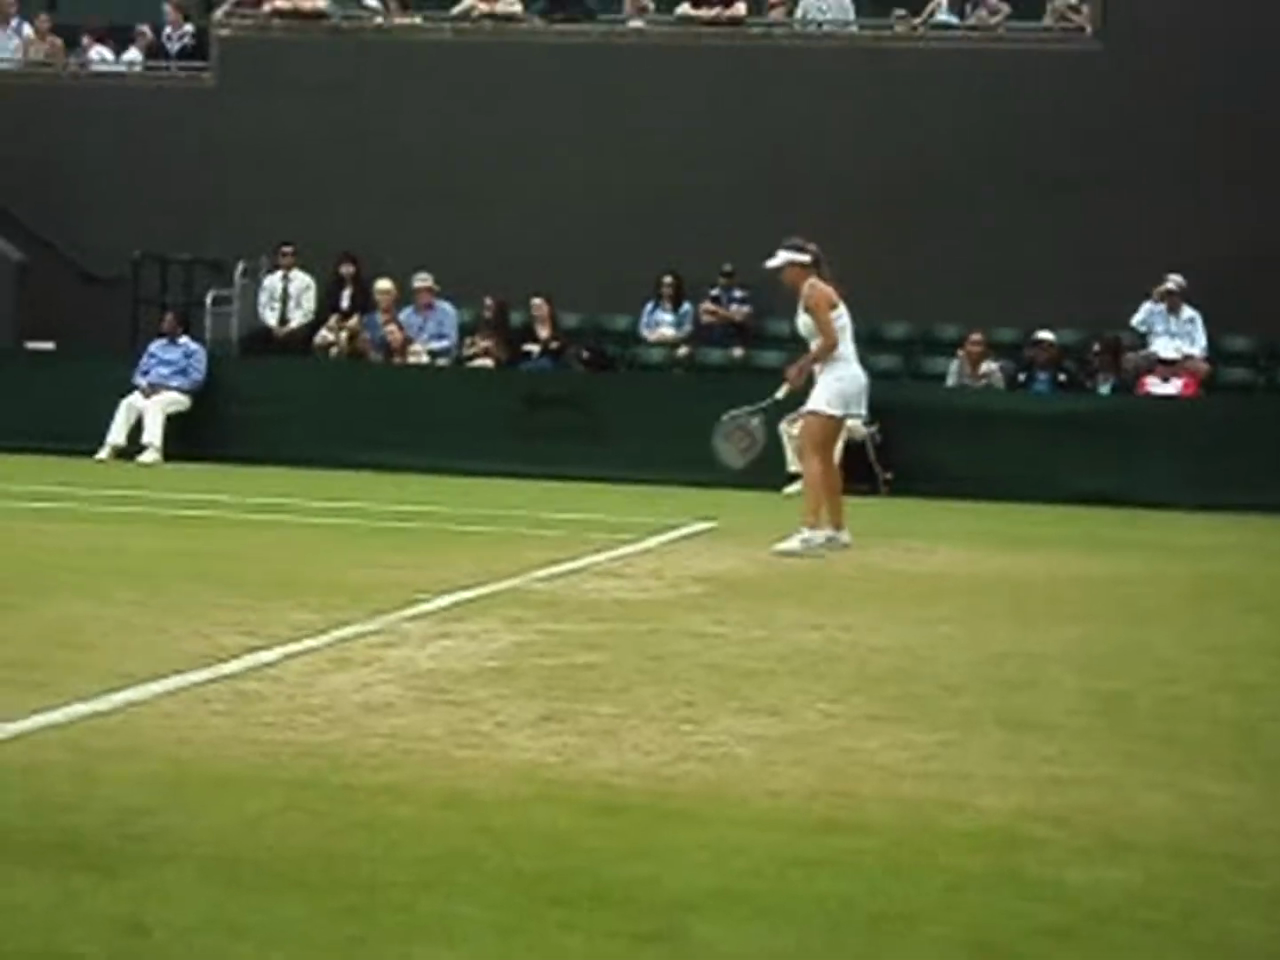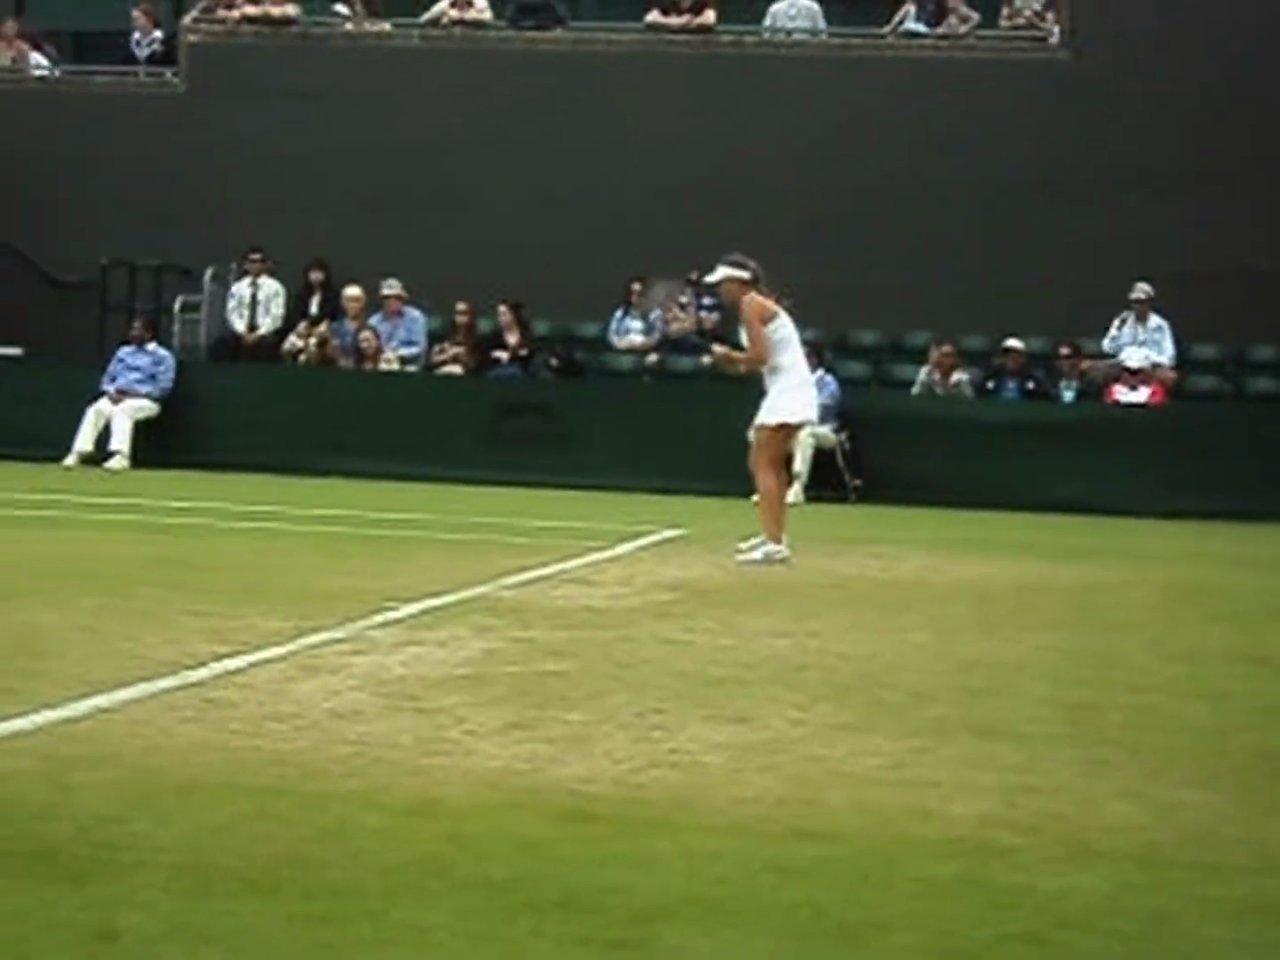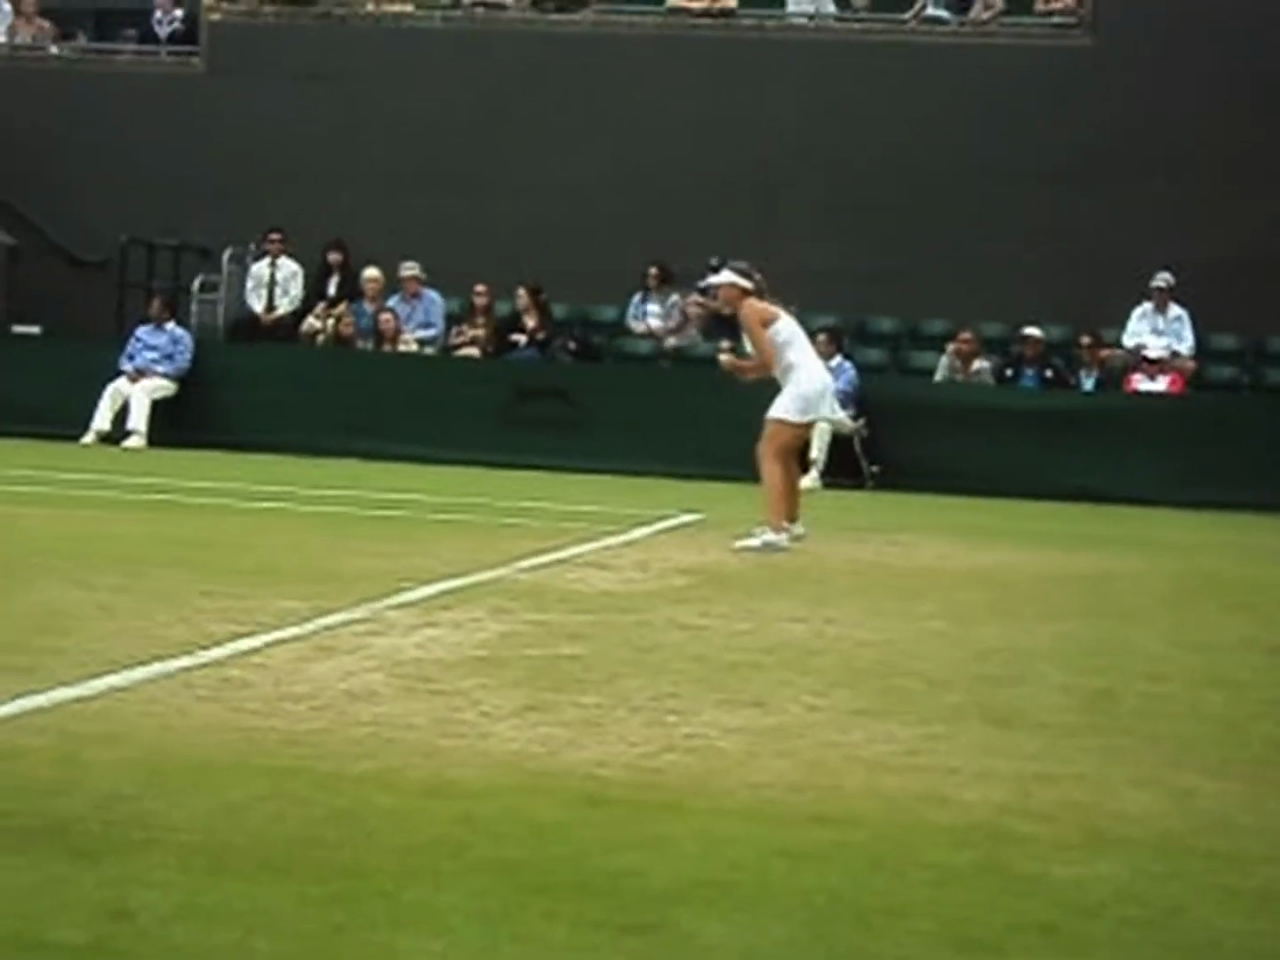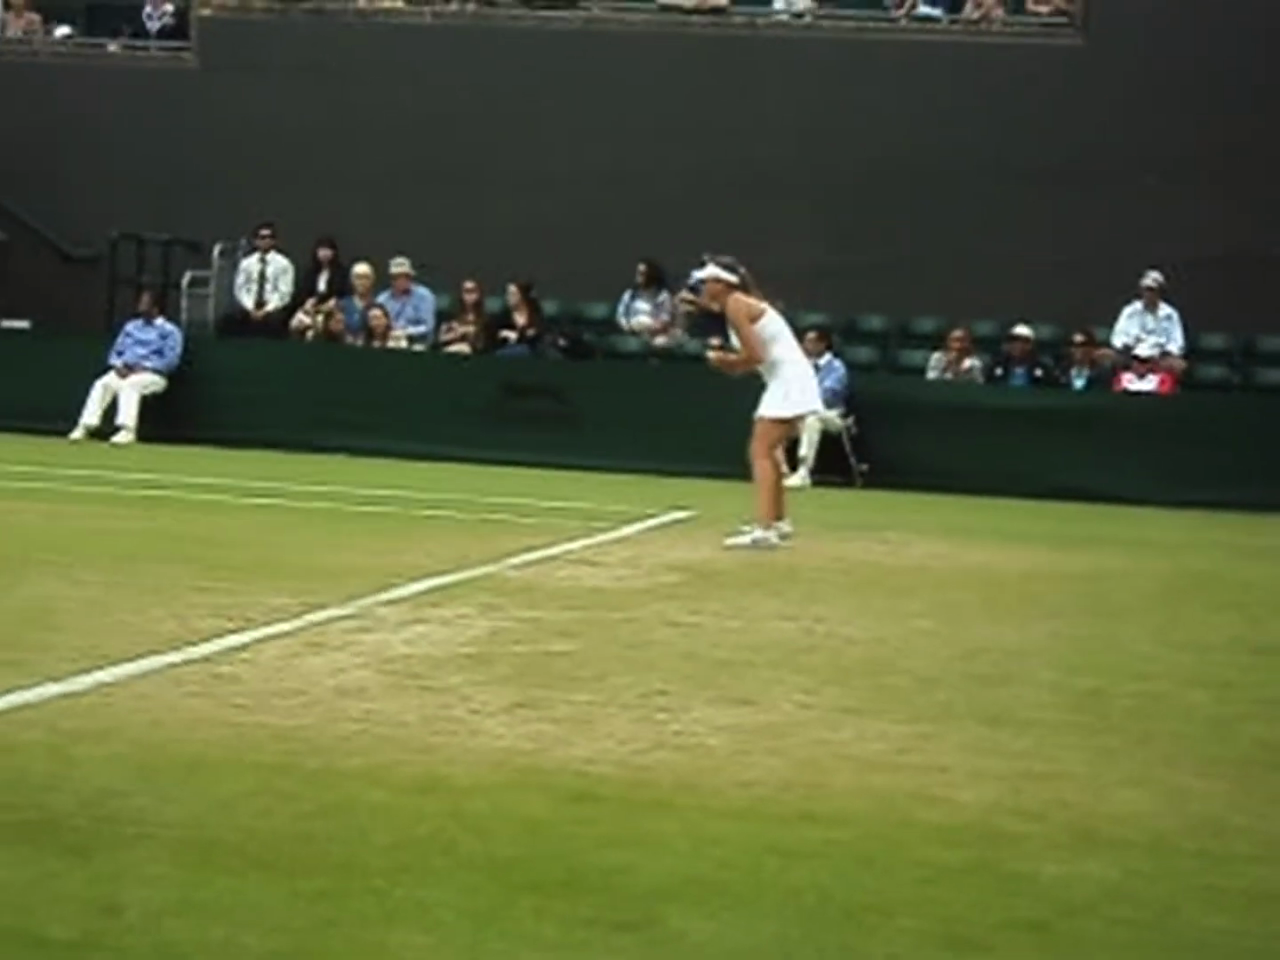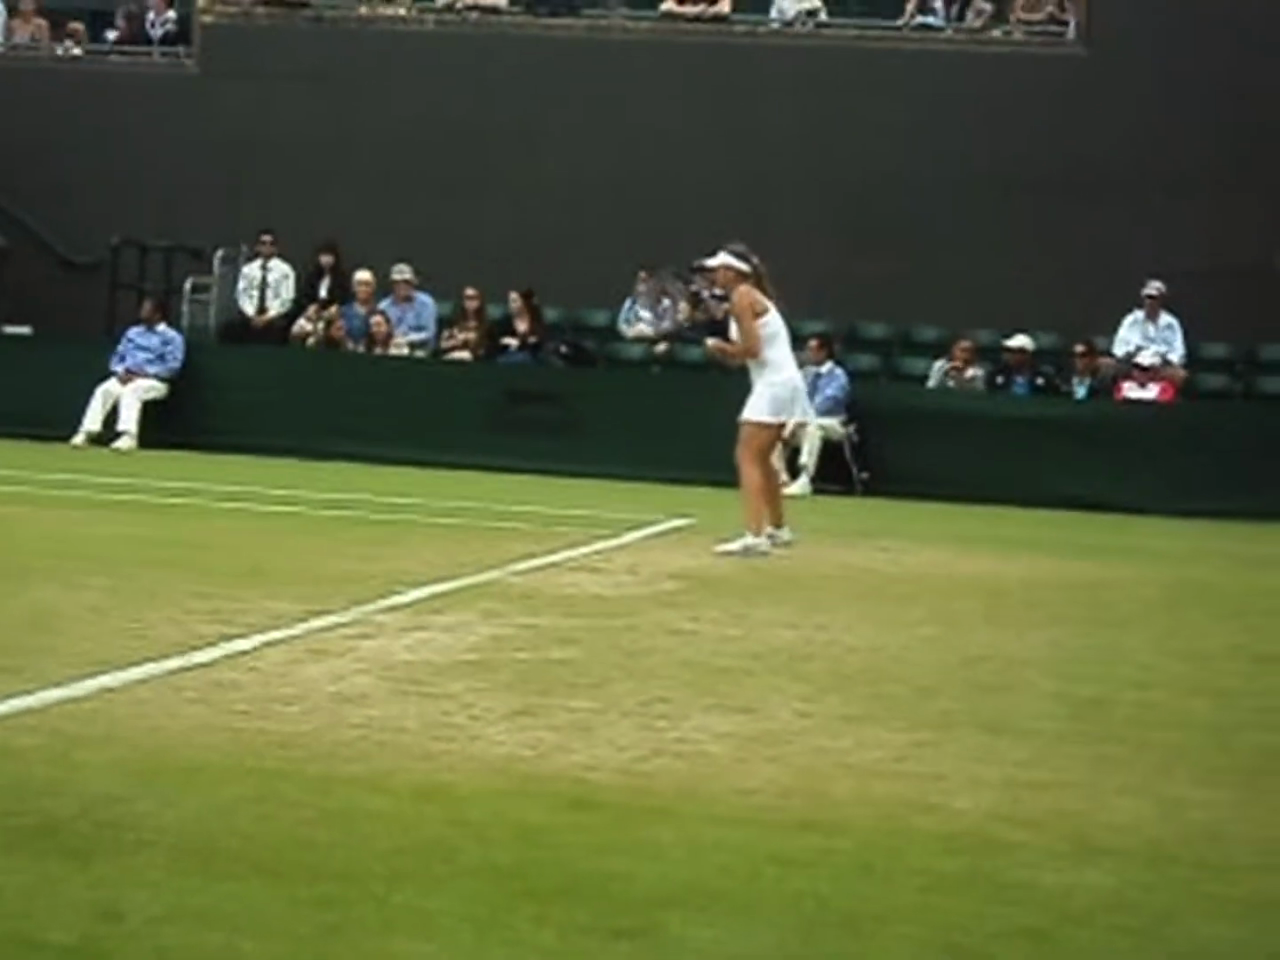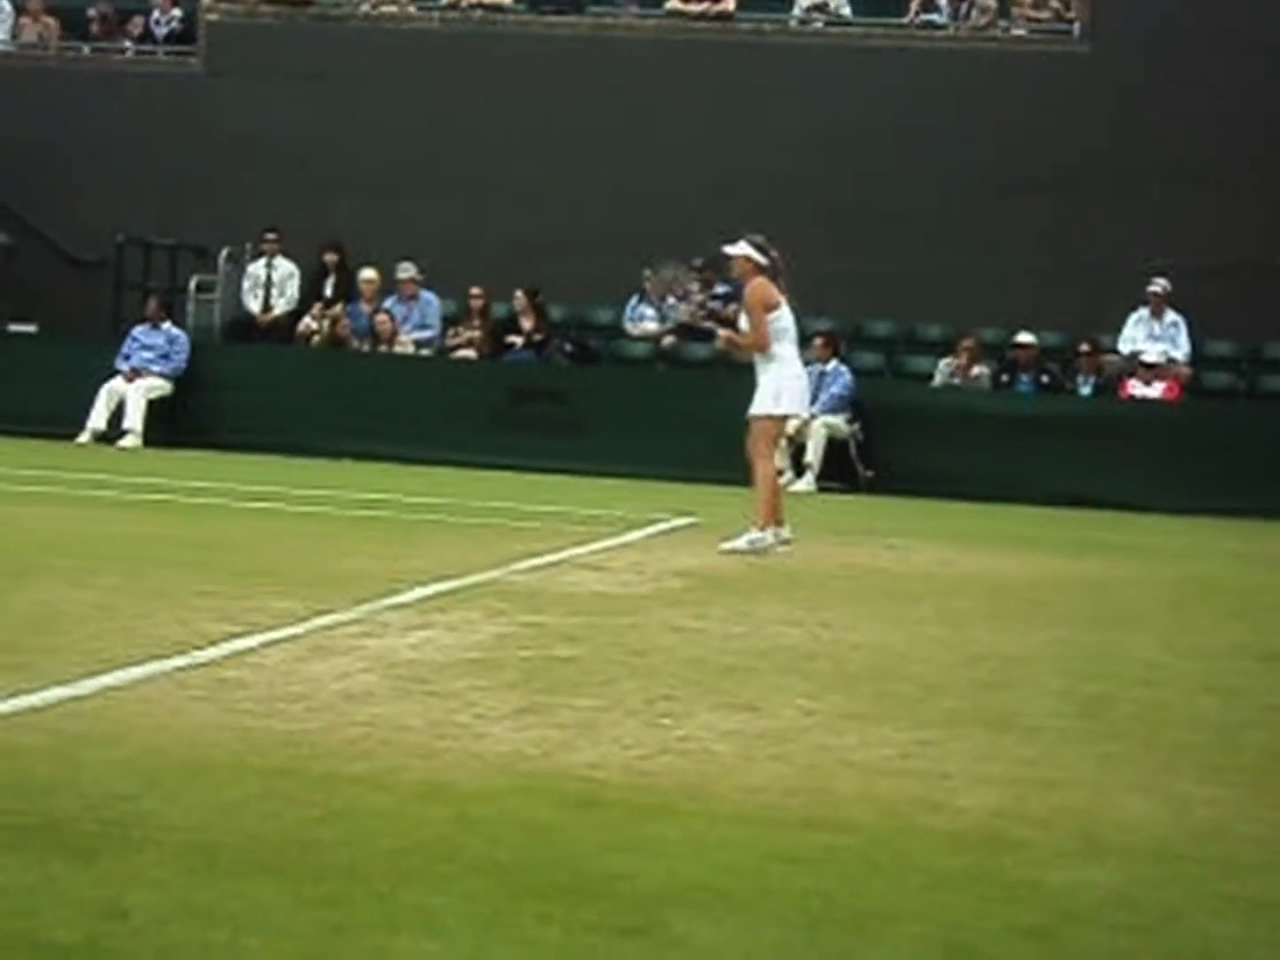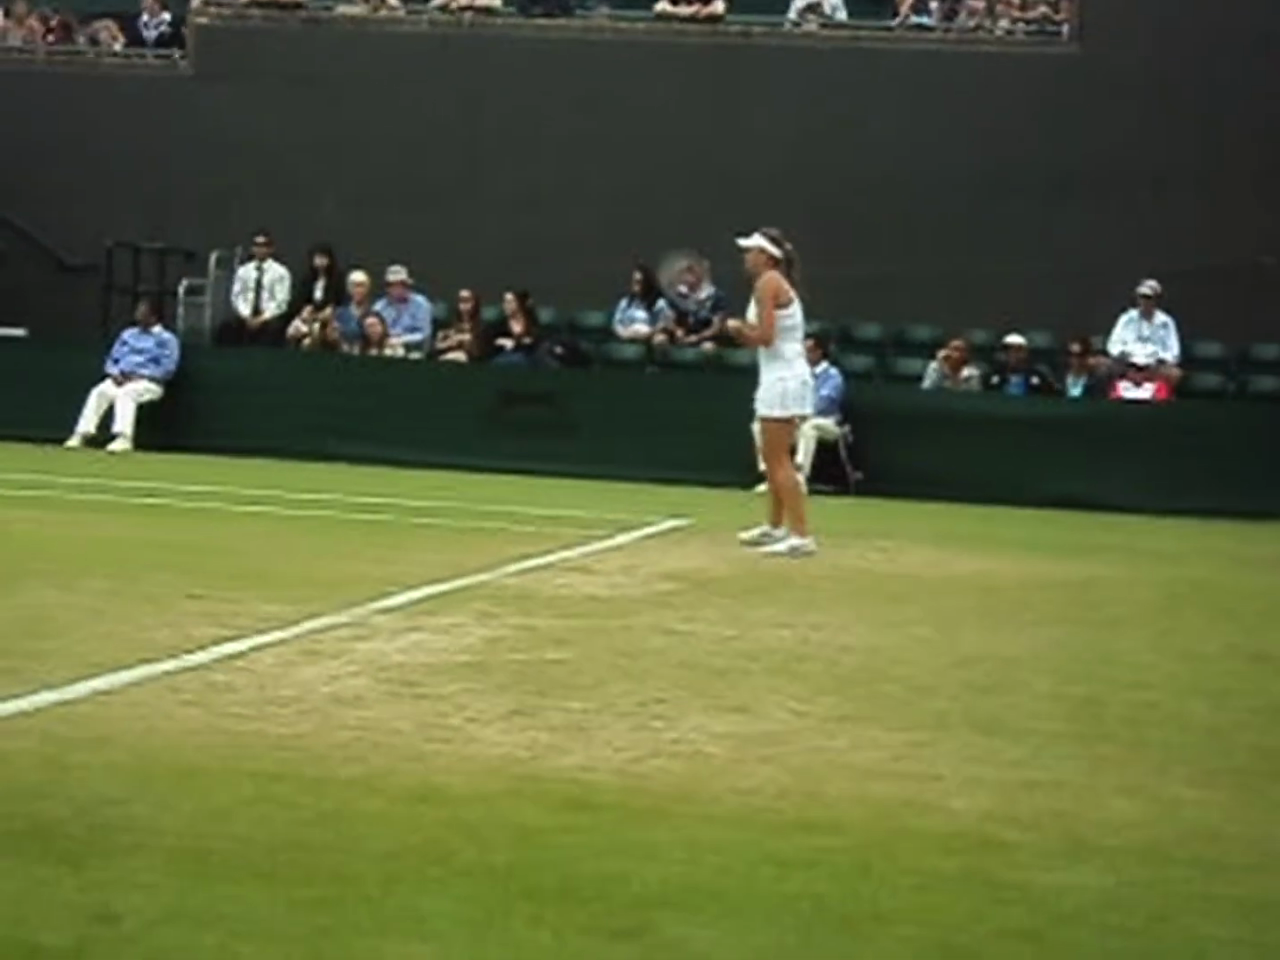
dt=0.5s
person 1, frame 1
left shoulder: (812, 291)
right shoulder: (814, 291)
left elbow: (831, 342)
left wrist: (803, 367)
right wrist: (803, 368)
left hip: (838, 380)
right hip: (837, 379)
left knee: (809, 452)
right knee: (823, 456)
left ankle: (810, 532)
right ankle: (837, 530)
person 1, frame 2
left shoulder: (750, 305)
right shoulder: (759, 303)
left elbow: (760, 356)
left wrist: (730, 356)
right wrist: (735, 360)
left hip: (788, 389)
right hip: (789, 388)
left knee: (761, 464)
right knee: (771, 464)
left ankle: (775, 545)
right ankle: (773, 535)
person 1, frame 3
left shoulder: (750, 312)
right shoulder: (758, 310)
left elbow: (769, 360)
left wrist: (740, 365)
right wrist: (745, 370)
left hip: (804, 386)
right hip: (812, 385)
left knee: (768, 454)
right knee: (786, 453)
left ankle: (776, 532)
right ankle: (789, 523)
person 1, frame 4
left shoulder: (735, 306)
right shoulder: (742, 304)
left elbow: (756, 355)
left wrist: (727, 360)
right wrist: (730, 363)
left hip: (789, 382)
right hip: (790, 380)
left knee: (759, 452)
right knee: (765, 450)
left ankle: (764, 529)
right ankle: (778, 521)
person 1, frame 5
left shoulder: (741, 296)
right shoulder: (752, 296)
left elbow: (751, 348)
left wrist: (722, 348)
right wrist: (727, 352)
left hip: (774, 386)
right hip: (780, 384)
left knee: (746, 458)
right knee: (760, 458)
left ankle: (755, 537)
right ankle: (778, 529)
person 1, frame 6
left shoulder: (755, 289)
right shoulder: (768, 290)
left elbow: (760, 343)
left wrist: (732, 337)
right wrist: (735, 342)
left hip: (779, 381)
right hip: (780, 379)
left knee: (760, 453)
right knee: (761, 453)
left ankle: (760, 531)
right ankle: (778, 527)
person 1, frame 7
left shoulder: (767, 283)
right shoulder: (778, 284)
left elbow: (764, 336)
left wrist: (740, 328)
right wrist: (744, 332)
left hip: (782, 379)
right hip: (783, 378)
left knee: (778, 459)
right knee: (773, 456)
left ankle: (801, 537)
right ankle: (775, 525)
